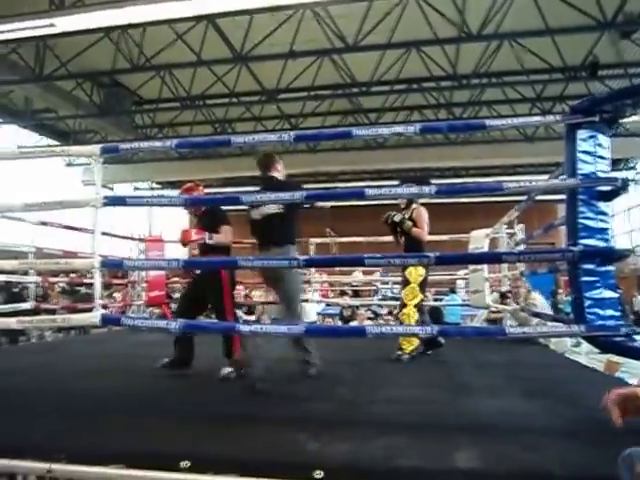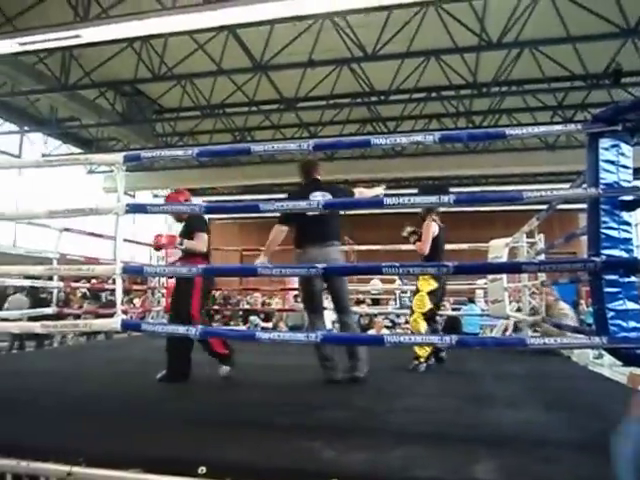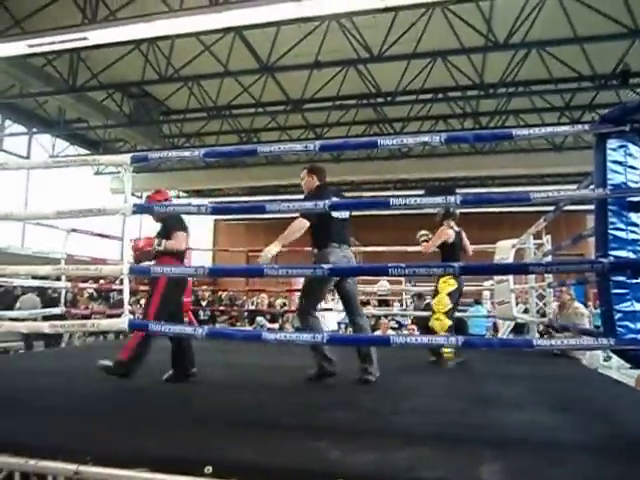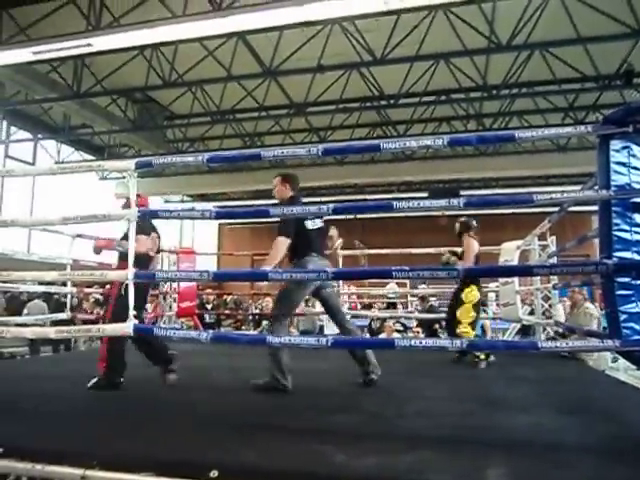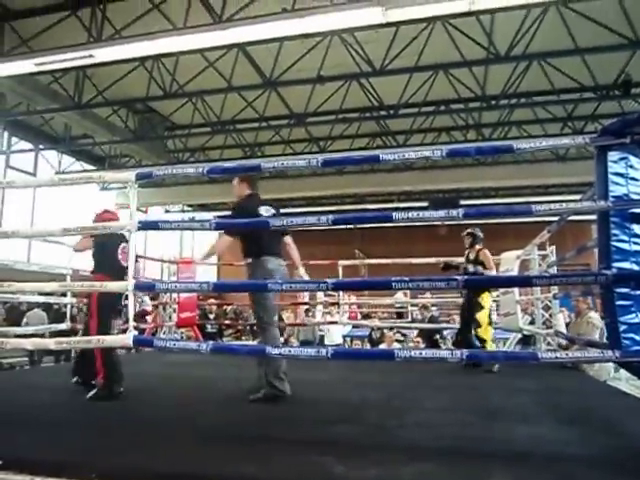
dt=0.3s
person 1, frame 1
right shoulder: (287, 188)
left hip: (265, 257)
right hip: (285, 255)
left knee: (292, 310)
right knee: (291, 313)
left ankle: (309, 361)
person 1, frame 2
left shoulder: (296, 195)
right shoulder: (334, 191)
left elbow: (282, 228)
right elbow: (359, 193)
left wrist: (264, 255)
right wrist: (377, 190)
left hip: (307, 257)
right hip: (333, 254)
left knee: (315, 317)
right knee: (345, 312)
left ankle: (331, 370)
right ankle: (358, 366)
person 1, frame 3
left shoulder: (315, 197)
right shoulder: (338, 197)
left elbow: (303, 222)
left wrist: (277, 244)
left hip: (327, 257)
right hip: (347, 256)
left knee: (305, 310)
right knee: (356, 314)
left ankle: (326, 363)
right ankle: (369, 369)
person 1, frame 4
left shoulder: (288, 209)
left elbow: (283, 240)
right elbow: (329, 232)
left wrist: (267, 268)
left hip: (305, 267)
right hip: (323, 266)
left knee: (278, 319)
right knee: (341, 319)
left ankle: (279, 379)
right ankle: (370, 370)
person 1, frame 5
left shoulder: (242, 207)
right shoulder: (271, 208)
left elbow: (227, 239)
right elbow: (288, 240)
left wrist: (204, 257)
right wrist: (300, 268)
left hip: (261, 267)
right hip: (279, 267)
left knee: (266, 327)
right knee: (269, 325)
left ankle: (277, 385)
right ankle: (268, 381)
person 2, frame 1
left shoulder: (215, 213)
right shoulder: (199, 218)
left elbow: (227, 238)
left wrist: (204, 237)
left hip: (219, 270)
right hip: (204, 271)
left knee: (226, 316)
right knee: (183, 311)
left ankle: (236, 361)
right ankle: (182, 358)
person 2, frame 2
left shoulder: (196, 220)
right shoulder: (189, 224)
left elbow: (202, 247)
left wrist: (175, 242)
right wrist: (178, 262)
left hip: (197, 275)
right hip: (187, 276)
left knee: (194, 319)
right knee: (177, 321)
left ankle: (225, 355)
right ankle: (176, 369)
person 2, frame 3
left shoulder: (173, 220)
right shoulder: (171, 222)
left elbow: (180, 245)
left wrist: (154, 243)
right wrist: (144, 253)
left hip: (169, 274)
right hip: (173, 275)
left knee: (149, 318)
right knee: (174, 321)
left ankle: (124, 364)
right ankle: (184, 368)
person 2, frame 4
left shoulder: (139, 224)
right shoulder: (152, 229)
left elbow: (141, 247)
right elbow: (153, 258)
left wrist: (112, 244)
right hip: (143, 282)
left knee: (113, 325)
left ankle: (110, 377)
right ankle: (166, 360)
person 2, frame 5
left shoulder: (104, 236)
right shoulder: (125, 242)
left elbow: (78, 247)
left wrist: (88, 237)
left hip: (101, 291)
right hip: (115, 293)
left knee: (99, 335)
right knee: (91, 333)
left ankle: (111, 385)
right ankle: (83, 375)
person 3, frame 1
left shoulder: (419, 211)
right shoulder: (406, 214)
left elbow: (423, 235)
right elbow: (401, 240)
left wrist: (404, 223)
right wrist: (394, 227)
left hip: (417, 263)
left knee: (409, 305)
right knee: (415, 305)
left ankle: (408, 348)
right ankle: (432, 340)
person 3, frame 2
left shoulder: (429, 224)
right shoulder: (440, 227)
left elbow: (424, 250)
left wrist: (411, 237)
right wrist: (414, 238)
left hip: (430, 277)
right hip: (438, 277)
left knee: (419, 315)
right knee: (429, 315)
left ankle: (423, 357)
right ankle: (437, 352)
person 3, frame 3
left shoulder: (445, 230)
right shoulder: (460, 232)
left elbow: (427, 249)
right elbow: (469, 252)
left wrist: (423, 238)
left hip: (449, 277)
right hip: (456, 278)
left knee: (440, 315)
right knee: (445, 315)
left ankle: (449, 354)
right ankle: (443, 353)
person 3, frame 4
left shoulder: (470, 242)
right shoulder: (467, 242)
left elbow: (467, 265)
left wrist: (450, 260)
right wrist: (456, 257)
left hip: (470, 287)
right hip: (463, 286)
left knee: (464, 325)
right knee: (451, 322)
left ankle: (482, 355)
right ankle: (464, 350)
person 3, frame 5
left shoulder: (483, 252)
right shoulder: (468, 253)
left elbow: (493, 272)
left wrist: (476, 270)
right wrist: (454, 267)
left hip: (482, 294)
right hip: (470, 293)
left knee: (483, 326)
right knee: (464, 329)
